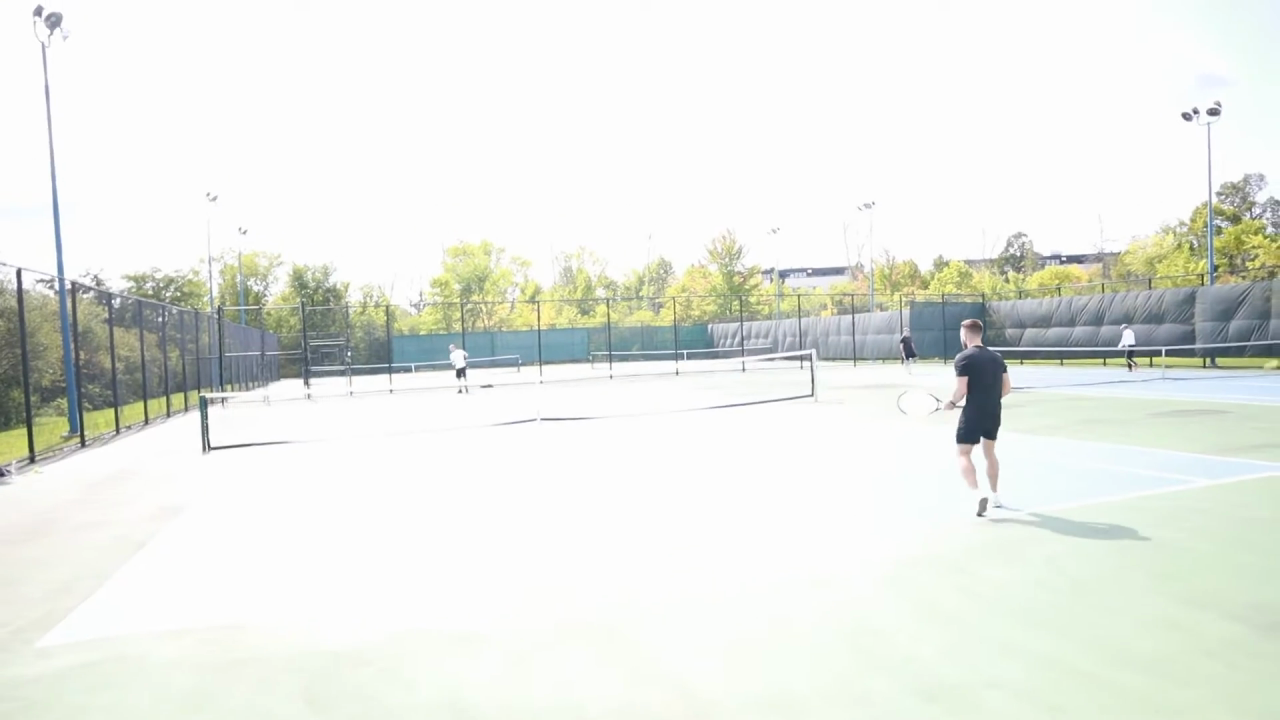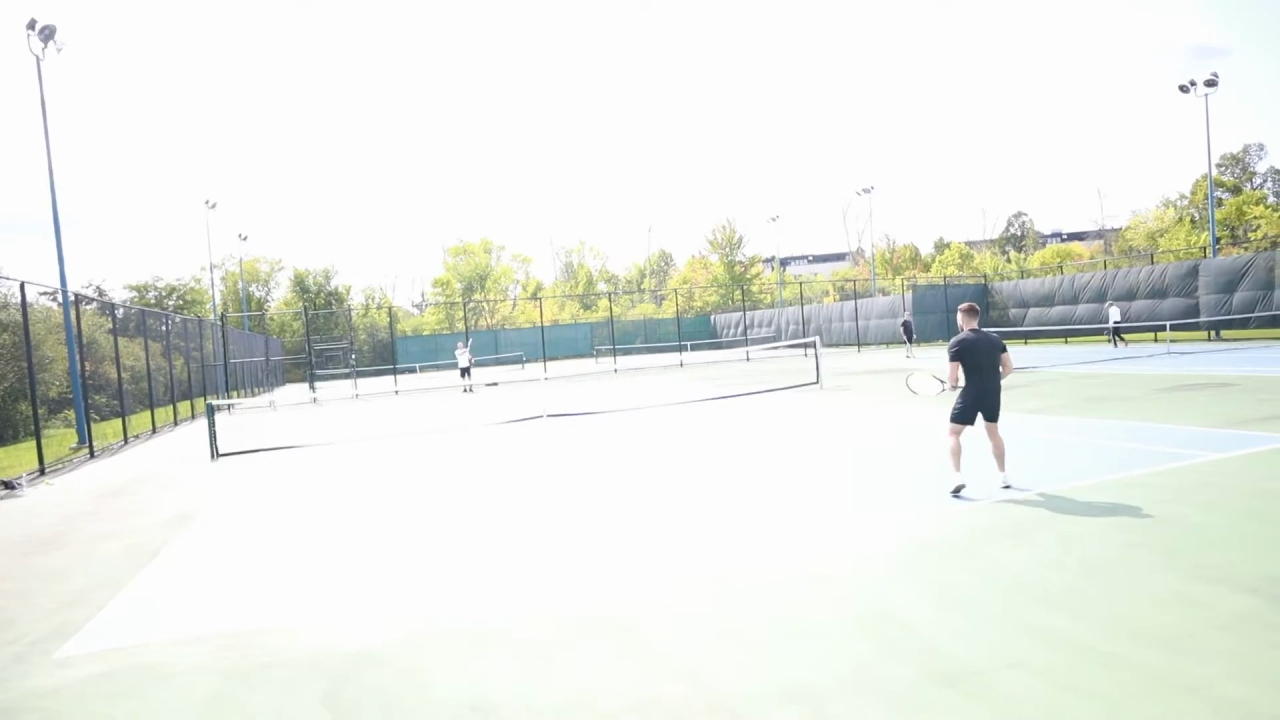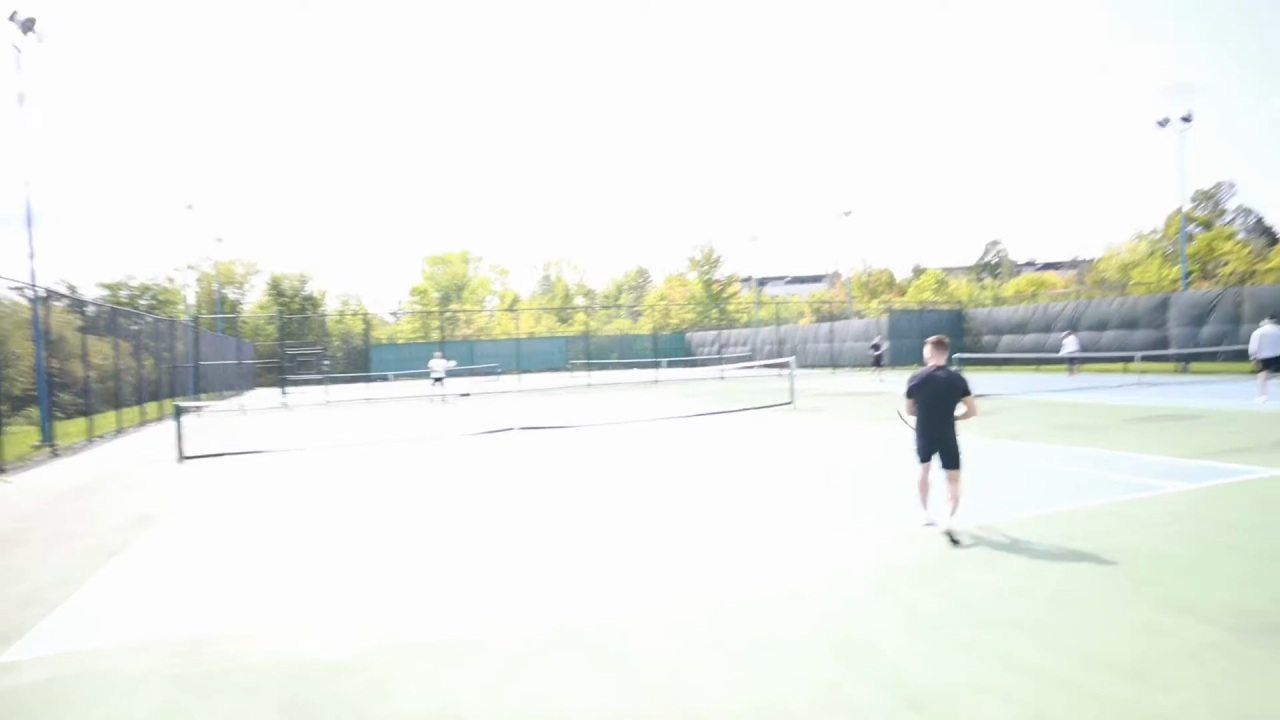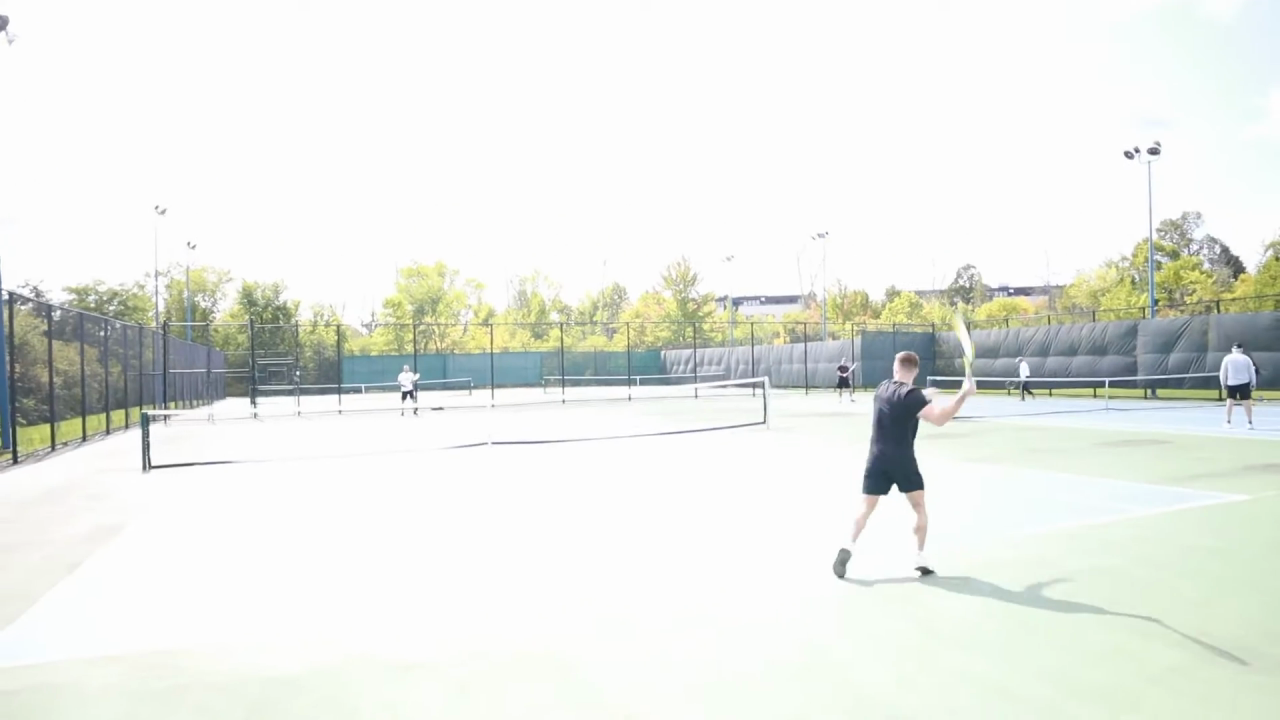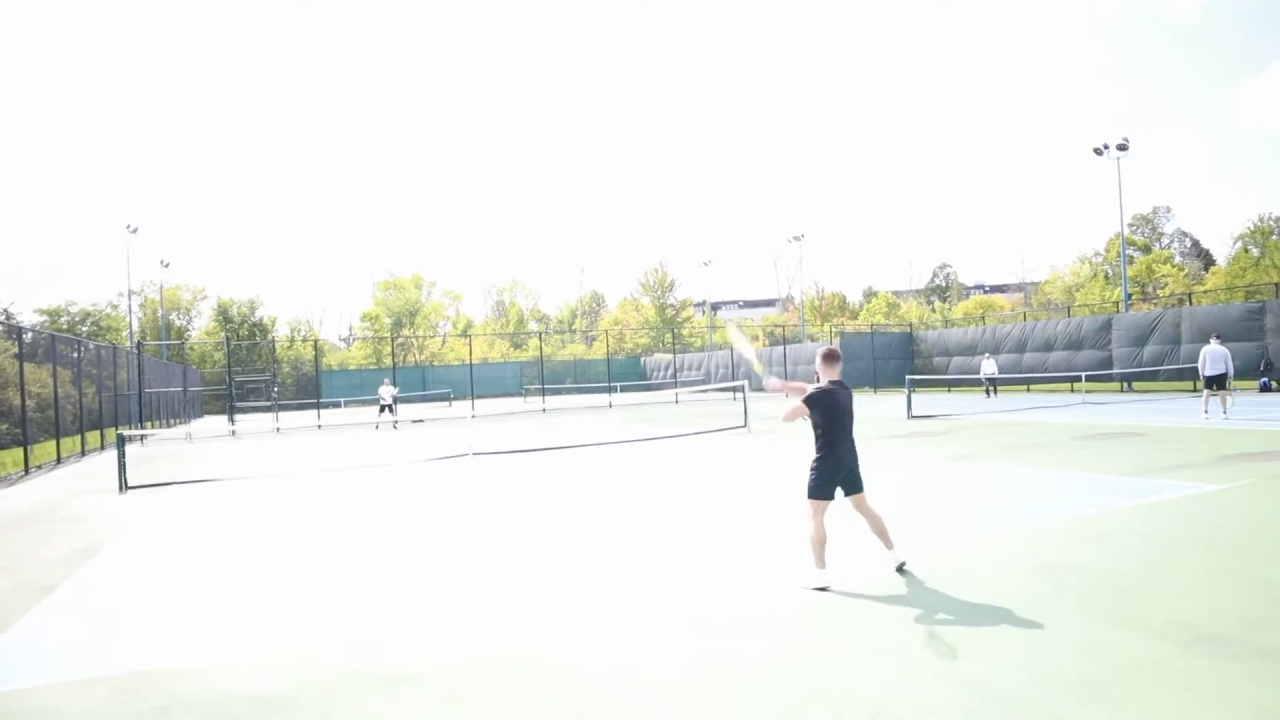
dt=0.5s
person 1, frame 1
left shoulder: (964, 358)
right shoulder: (997, 358)
left elbow: (962, 390)
right elbow: (1006, 388)
left wrist: (952, 403)
left hip: (973, 414)
right hip: (994, 413)
left knee: (963, 455)
right knee: (989, 453)
left ankle: (979, 493)
right ankle: (994, 496)
person 1, frame 2
left shoulder: (957, 342)
right shoulder: (995, 340)
left elbow: (952, 376)
right elbow: (1008, 368)
left wrist: (954, 385)
left hip: (970, 395)
right hip: (992, 394)
left knee: (953, 434)
right knee: (994, 435)
left ankle: (958, 478)
right ankle: (1003, 477)
person 1, frame 3
left shoulder: (915, 378)
right shoulder: (957, 379)
left elbow: (909, 410)
right elbow: (972, 411)
left hip: (924, 435)
right hip: (946, 436)
left knee: (924, 469)
right knee: (953, 482)
left ankle: (926, 514)
right ankle: (948, 521)
person 1, frame 4
left shoulder: (884, 388)
right shoulder: (912, 394)
right elbow: (939, 419)
left wrist: (924, 395)
right wrist: (963, 394)
left hip: (877, 459)
right hip: (903, 460)
left knee: (866, 508)
right knee: (919, 508)
left ankle: (849, 548)
right ankle: (920, 558)
person 1, frame 5
left shoulder: (819, 394)
right shoulder: (844, 390)
left elbow: (787, 416)
left wrist: (800, 409)
right wrist: (783, 384)
left hip: (827, 462)
right hip: (849, 460)
left knee: (816, 516)
right knee: (865, 509)
left ankle: (820, 575)
right ankle: (894, 556)
